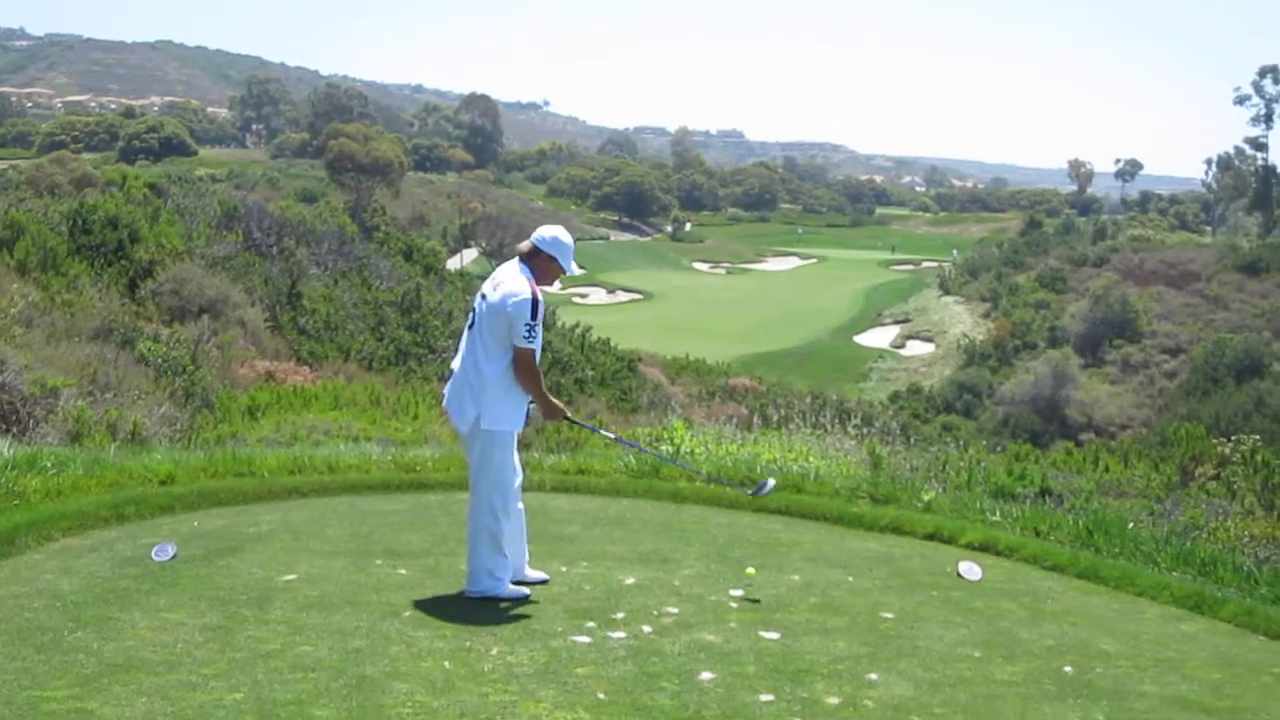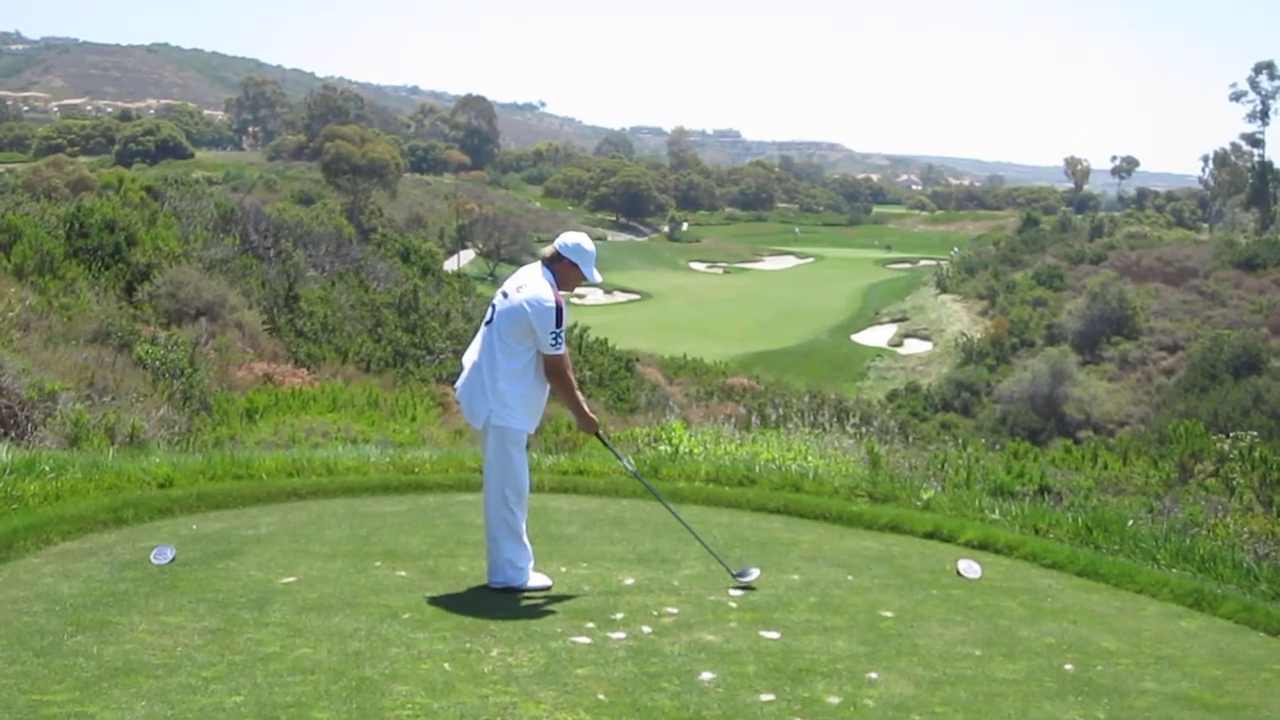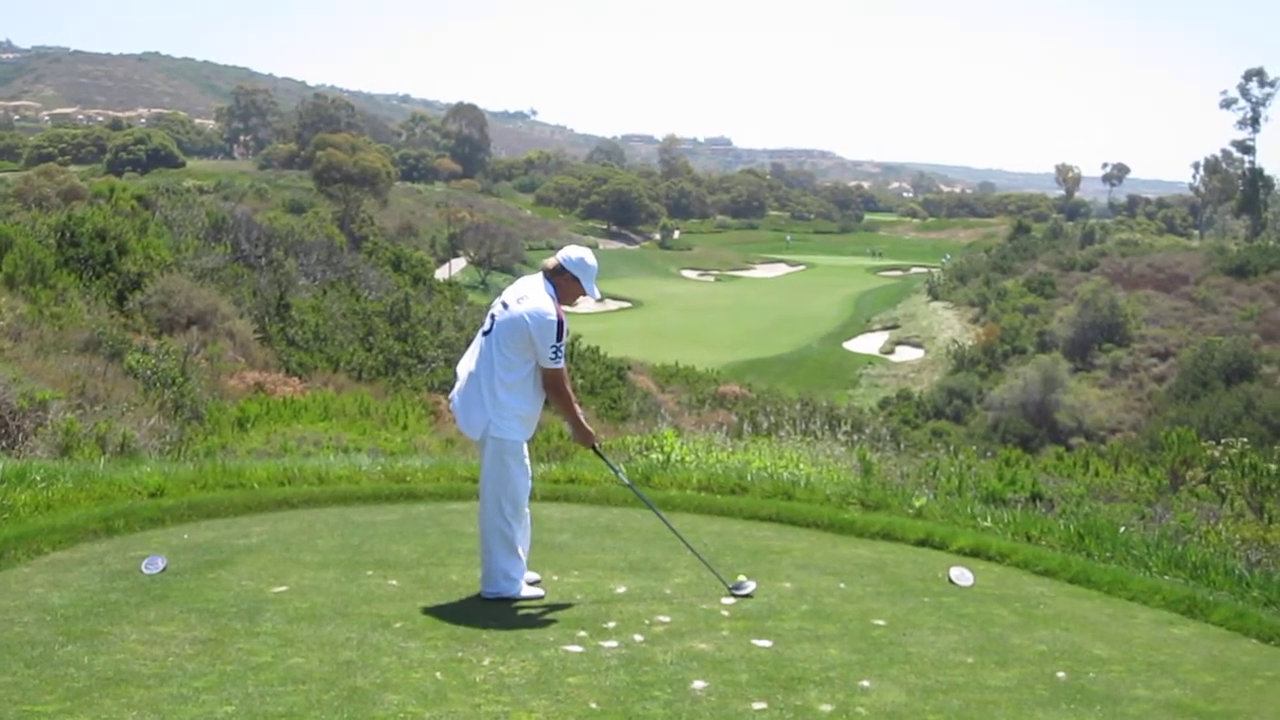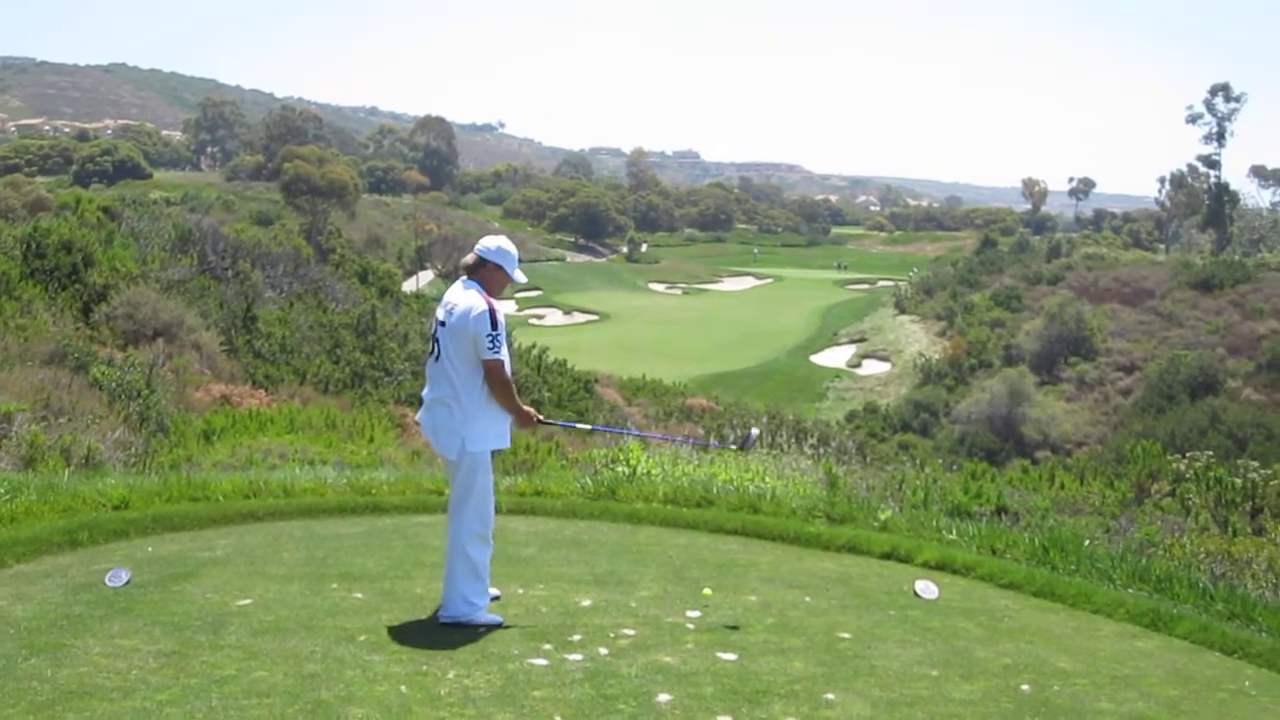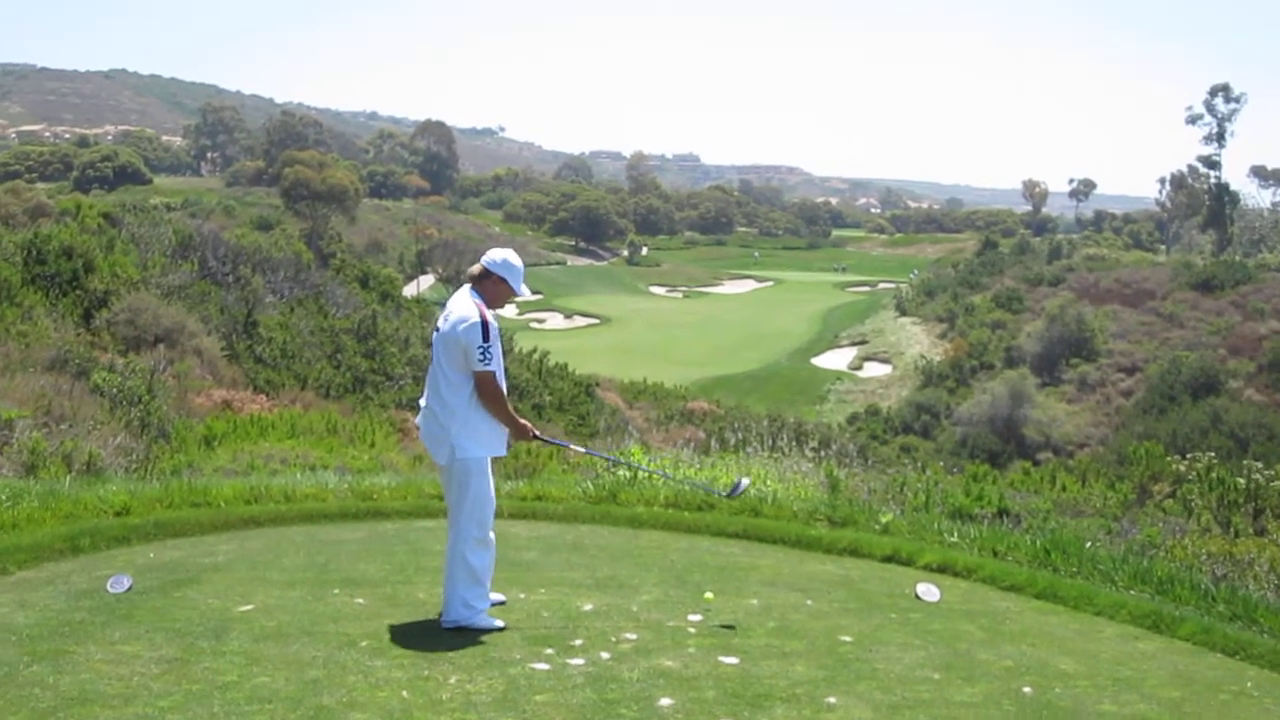
dt=1s
person 1, frame 1
left shoulder: (506, 273)
right shoulder: (527, 296)
right elbow: (524, 365)
left wrist: (533, 398)
right wrist: (547, 403)
left hip: (484, 397)
right hip: (488, 405)
left knee: (507, 487)
right knee: (493, 492)
left ankle: (511, 566)
right ankle: (487, 580)
person 1, frame 2
left shoulder: (529, 275)
right shoulder: (547, 301)
left elbow: (557, 355)
right elbow: (555, 371)
left wrist: (577, 397)
right wrist: (581, 413)
left hip: (494, 392)
right hip: (501, 401)
left knee: (508, 487)
right knee: (509, 489)
left ankle: (511, 565)
right ankle: (510, 573)
person 1, frame 3
left shoulder: (527, 285)
right shoulder: (548, 315)
left elbow: (555, 368)
right elbow: (553, 384)
left wrist: (574, 407)
right wrist: (578, 426)
left hip: (491, 400)
right hip: (497, 409)
left knee: (514, 488)
right knee: (505, 497)
left ankle: (510, 568)
right ankle: (503, 582)
person 1, frame 4
left shoulder: (454, 296)
right shoulder: (484, 310)
right elbow: (496, 378)
left wrist: (511, 409)
right wrist: (519, 412)
left hip: (451, 416)
right hip: (467, 426)
left knee: (469, 510)
right knee: (472, 516)
left ankle: (469, 586)
right ankle: (462, 606)
person 1, frame 5
left shoulder: (460, 302)
right shoulder: (478, 320)
right elbow: (487, 389)
left wrist: (506, 422)
right wrist: (515, 424)
left hip: (458, 426)
right hip: (463, 433)
left knee: (476, 514)
right knee: (472, 520)
left ankle: (473, 591)
right ankle: (462, 610)
